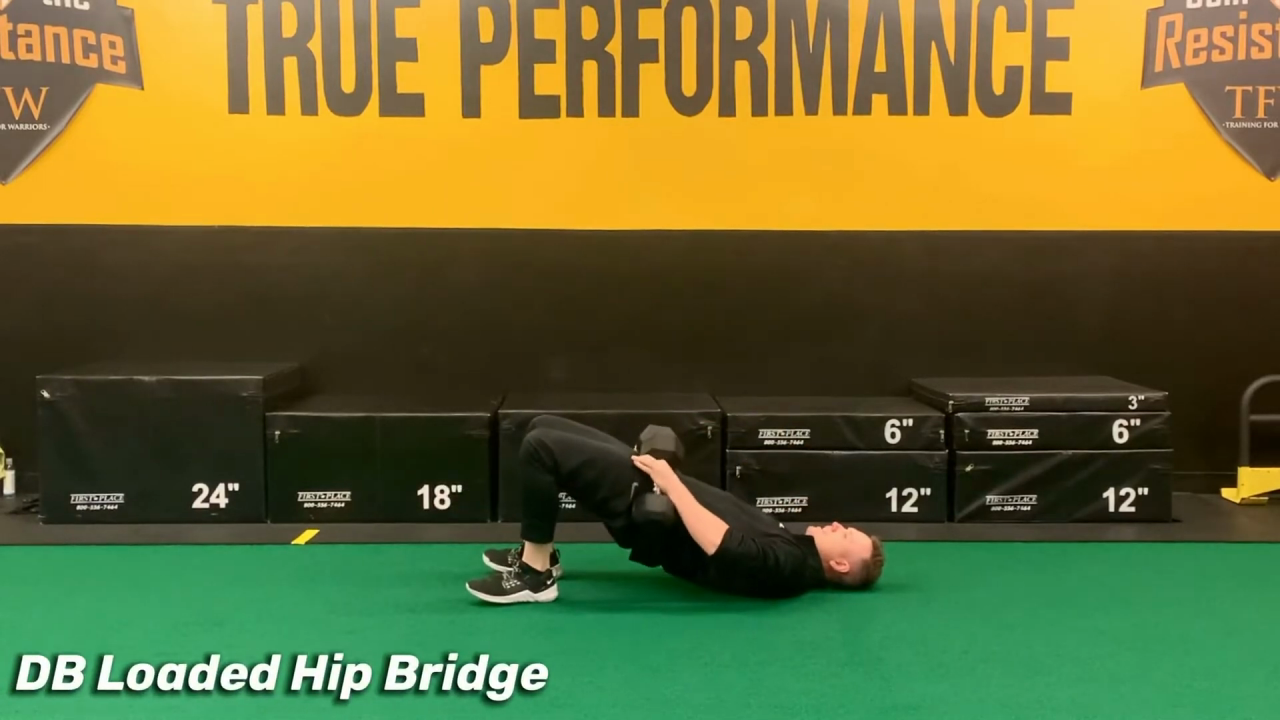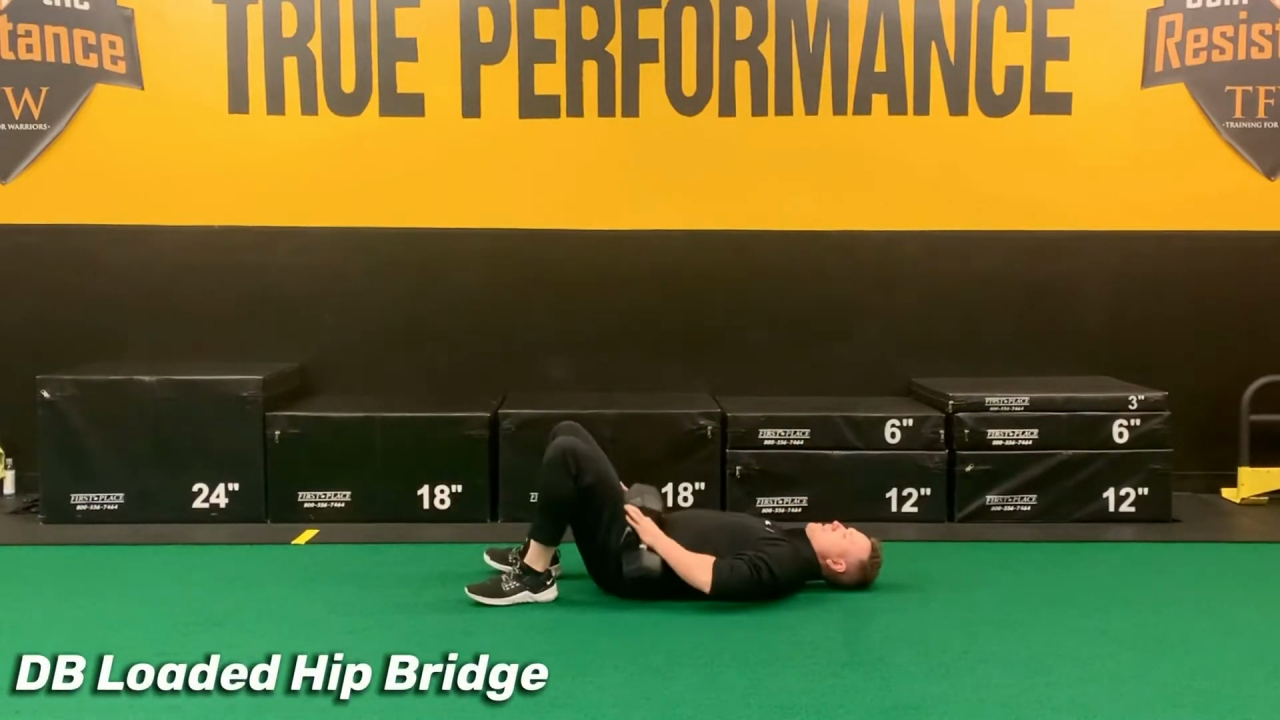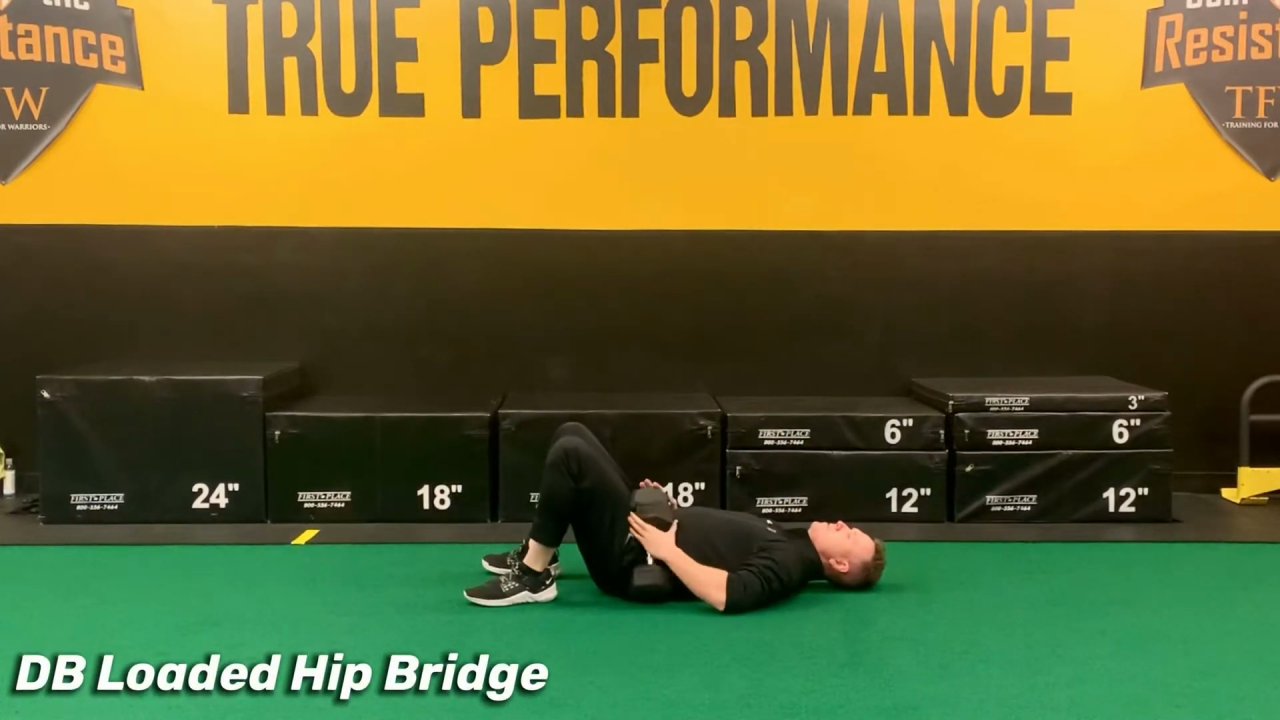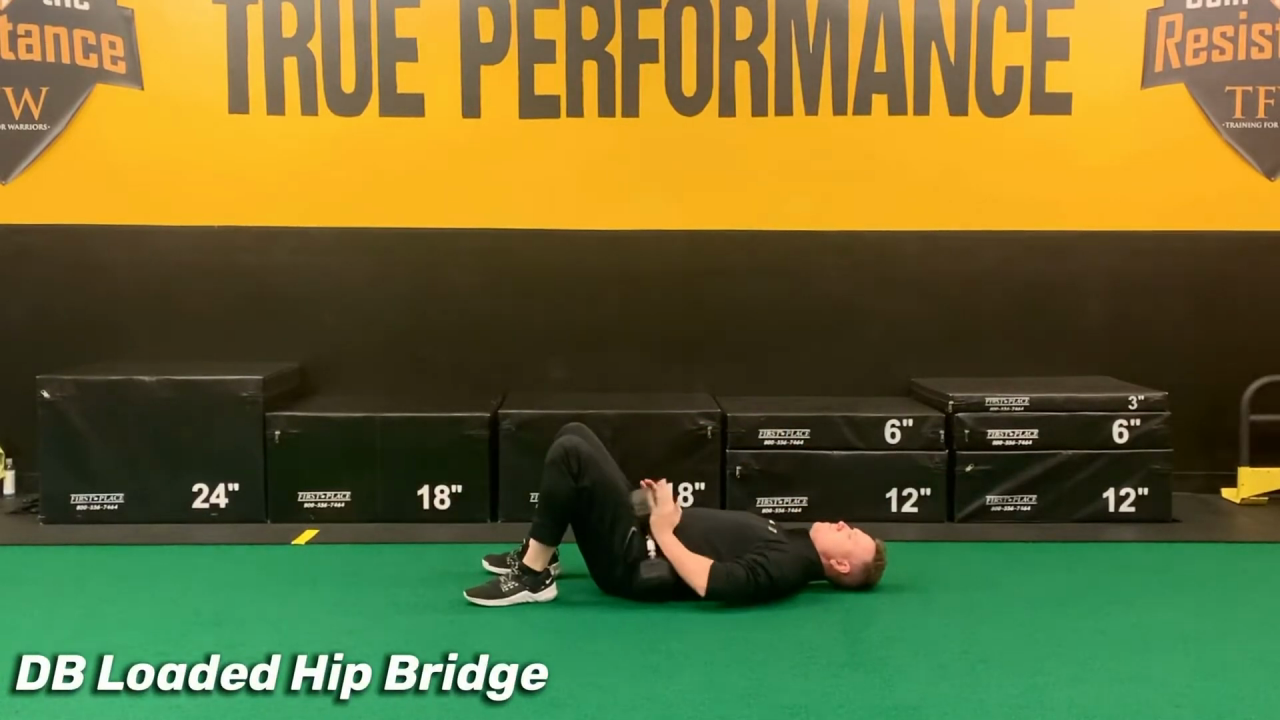
dt=0.5s
person 1, frame 1
left shoulder: (789, 567)
right shoulder: (791, 545)
left elbow: (722, 546)
left wrist: (671, 484)
right wrist: (666, 478)
right hip: (656, 488)
left knee: (540, 447)
right knee: (544, 428)
left ankle: (534, 573)
right ankle: (538, 552)
person 1, frame 2
left shoulder: (787, 564)
right shoulder: (784, 541)
left elbow: (714, 579)
left wrist: (656, 536)
right wrist: (640, 507)
right hip: (644, 535)
left knee: (566, 453)
right knee: (567, 433)
left ankle: (534, 576)
right ankle: (537, 553)
person 1, frame 3
left shoulder: (790, 565)
right shoulder: (786, 541)
left elbow: (727, 595)
left wrist: (668, 551)
left hip: (631, 559)
right hip: (647, 533)
left knee: (569, 454)
right knee: (571, 434)
left ankle: (533, 575)
right ankle: (538, 552)
person 1, frame 4
left shoulder: (787, 566)
right shoulder: (788, 542)
left elbow: (709, 582)
left wrist: (663, 532)
right wrist: (668, 511)
left hip: (633, 560)
right hip: (646, 535)
left knee: (569, 453)
right knee: (574, 435)
left ankle: (532, 576)
right ankle: (537, 553)
